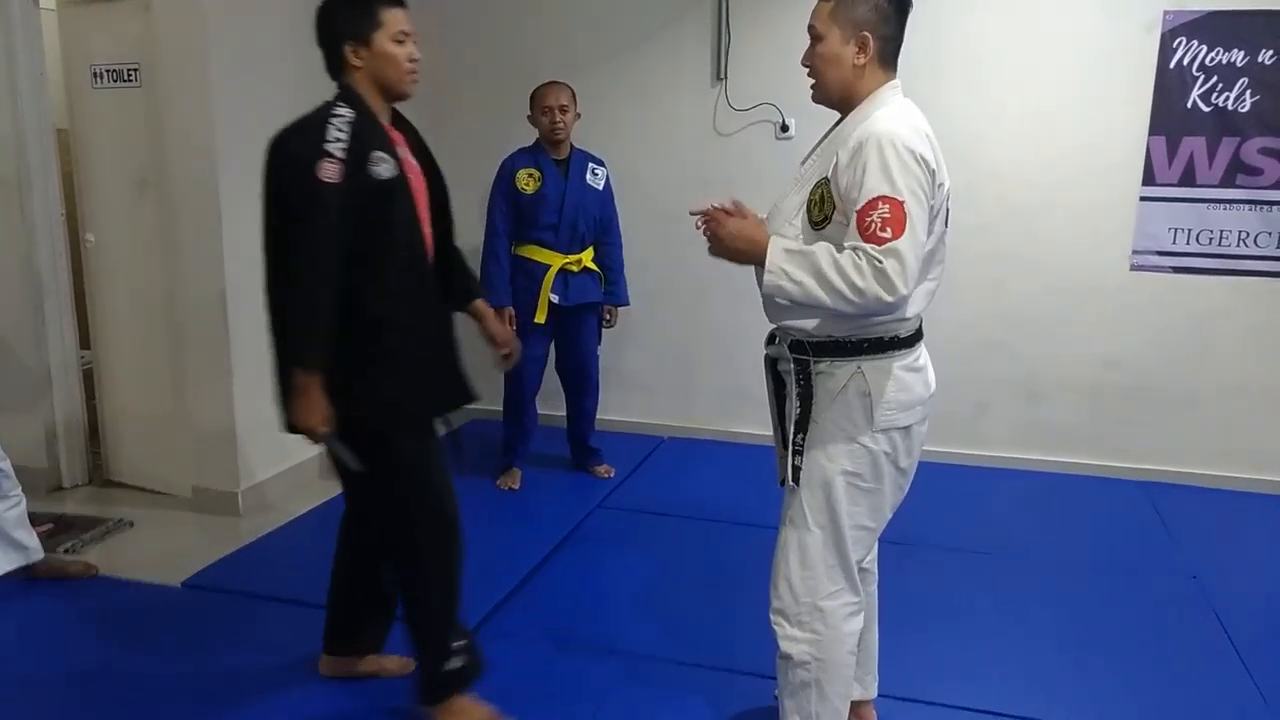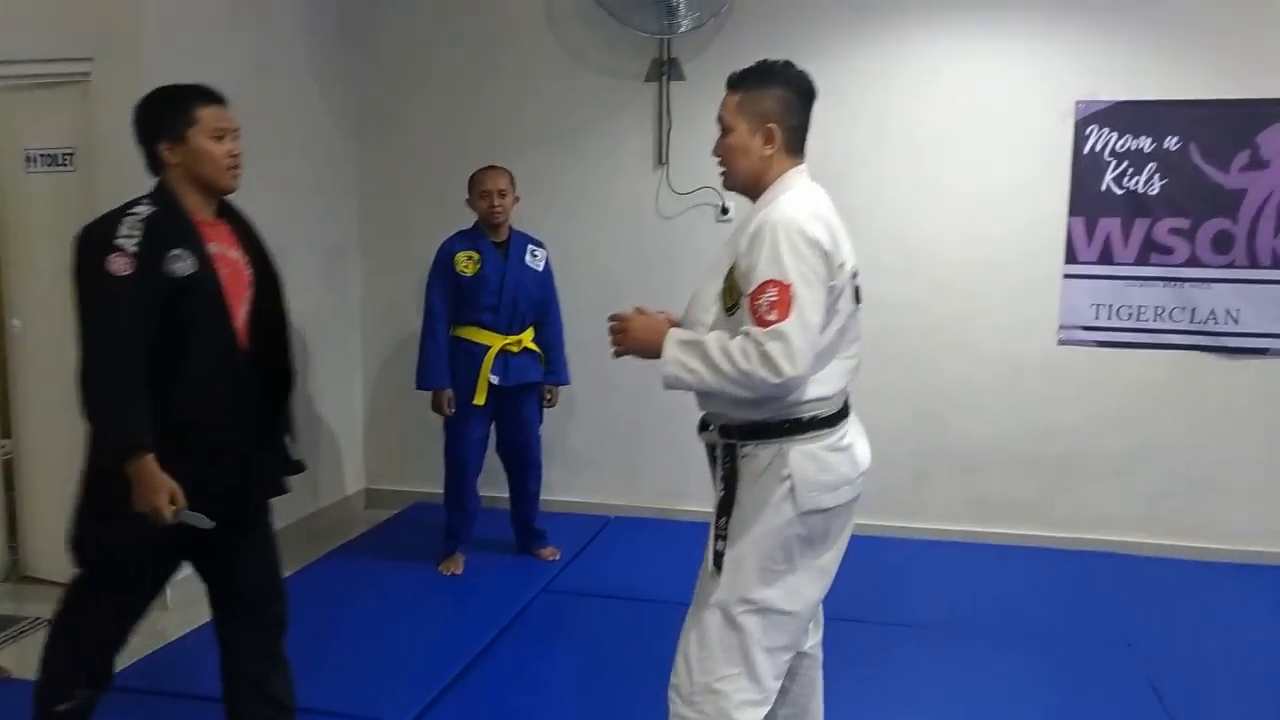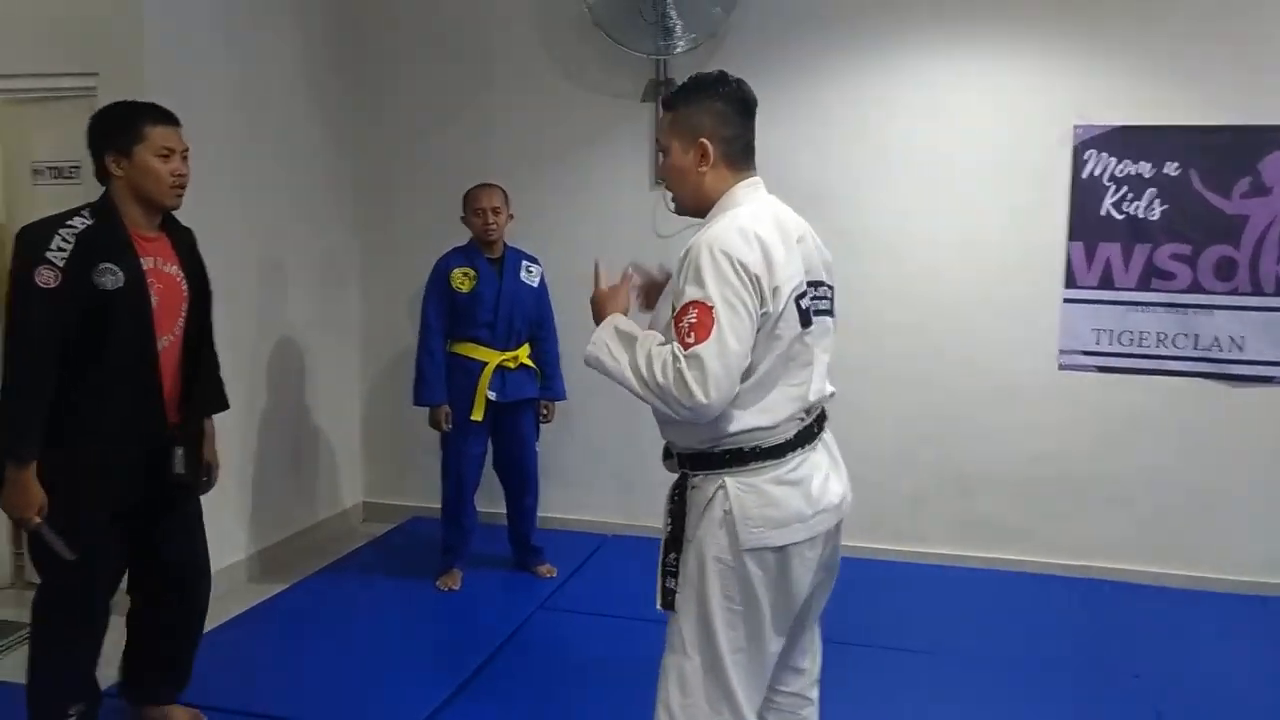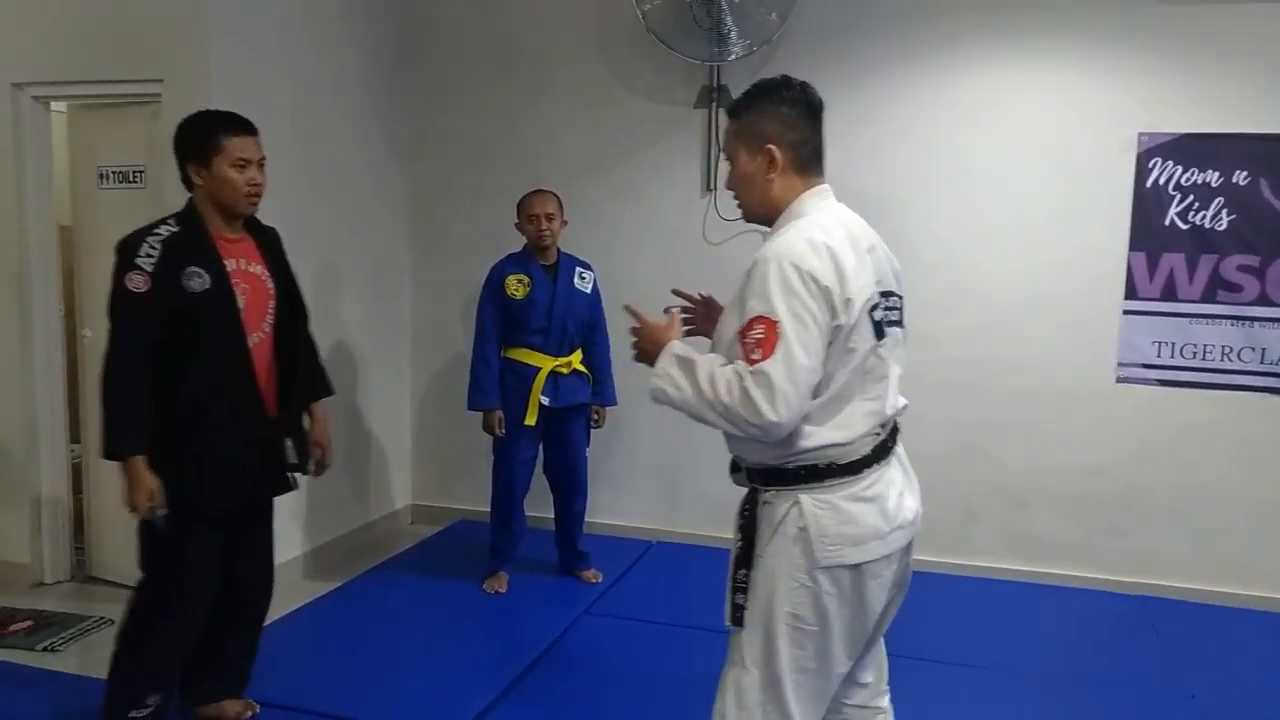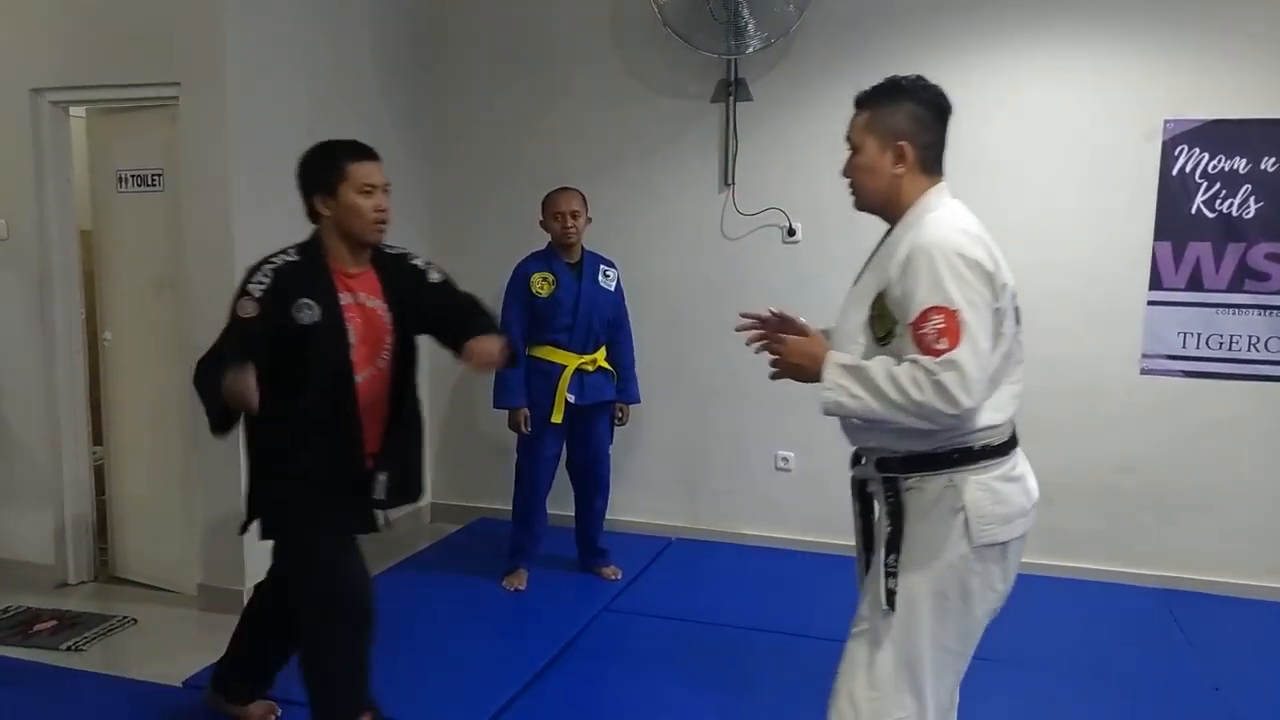
dt=0.4s
person 1, frame 1
left shoulder: (887, 137)
right shoulder: (861, 130)
left elbow: (881, 277)
left wrist: (764, 252)
right wrist: (759, 235)
left hip: (856, 386)
right hip: (841, 377)
left knee: (814, 580)
right knee: (843, 560)
person 1, frame 2
left shoulder: (786, 224)
right shoulder: (788, 214)
left elbow: (773, 361)
left wrist: (666, 344)
right wrist: (680, 328)
left hip: (786, 467)
right hip: (796, 457)
right knee: (786, 639)
person 1, frame 3
left shoulder: (720, 244)
right shoulder: (793, 230)
left elbow: (695, 387)
left wrist: (614, 329)
right wrist: (677, 307)
left hip: (747, 501)
right hip: (805, 480)
person 1, frame 4
left shoulder: (791, 256)
right shoulder: (860, 239)
left elbow: (765, 405)
left wrist: (670, 356)
right wrist: (734, 328)
left hip: (820, 516)
right hip: (876, 496)
person 1, frame 5
left shoulder: (940, 247)
right shoulder: (919, 237)
left elbow: (948, 391)
left wrist: (826, 368)
right wrist: (820, 341)
left hip: (952, 503)
right hip: (934, 493)
person 2, frame 1
left shoulder: (396, 133)
right shoulder: (327, 140)
left elbow: (427, 242)
right elbow: (304, 270)
left wrist: (478, 306)
right wrist: (306, 380)
left hip: (394, 360)
right hip: (363, 372)
left knee: (379, 515)
right knee: (424, 524)
left ankle: (349, 645)
person 2, frame 2
left shoulder: (236, 230)
right shoulder: (128, 237)
right elbow: (112, 364)
left wrist: (265, 441)
right wrist: (141, 466)
left hip: (230, 459)
right hip: (162, 467)
left knee: (256, 599)
right knee: (107, 598)
person 2, frame 3
left shoulder: (181, 242)
right shoulder: (62, 244)
left wrist: (204, 431)
left hip: (165, 459)
right hip: (88, 465)
left knee: (182, 584)
right knee: (75, 603)
person 2, frame 4
left shoulder: (265, 242)
right shoulder: (158, 252)
left elbow: (292, 334)
right elbow: (129, 364)
left wrist: (313, 410)
right wrist: (134, 461)
left hip: (256, 451)
right hip: (191, 460)
left knee: (247, 586)
right knee: (175, 593)
person 2, frame 5
left shoulder: (402, 272)
right shoulder: (280, 280)
left elbow: (462, 315)
right elbow: (222, 362)
left wrist: (487, 339)
right wrist: (231, 385)
left hip: (360, 475)
right hip: (301, 477)
left knee: (295, 587)
right knee: (343, 602)
person 3, frame 1
left shoulder: (595, 170)
right shoulder: (515, 168)
left elbow: (609, 238)
right elbow: (497, 238)
left wrist: (612, 294)
right wrist: (499, 297)
left hip: (581, 290)
right hip: (529, 289)
left knee: (583, 378)
right knee: (522, 381)
left ankle: (586, 453)
right ankle: (512, 462)
person 3, frame 2
left shoulder: (534, 252)
right shoulder: (454, 250)
left elbow: (549, 319)
right elbow: (437, 321)
left wrist: (553, 375)
right wrist: (438, 381)
left hip: (522, 370)
right hip: (470, 370)
left knee: (526, 458)
right knee: (463, 461)
left ankle: (531, 536)
right ankle: (455, 546)
person 3, frame 3
left shoulder: (529, 268)
right shoulder: (449, 267)
left elbow: (544, 334)
right elbow: (433, 337)
left wrist: (549, 390)
right wrist: (435, 397)
left hip: (518, 386)
right hip: (466, 386)
left knee: (523, 474)
right knee: (460, 476)
left ankle: (528, 553)
right ankle: (453, 561)
person 3, frame 4
left shoulder: (582, 274)
right shoulder: (504, 273)
left elbow: (597, 340)
right elbow: (487, 343)
left wrist: (601, 395)
right wrist: (489, 402)
left hip: (570, 391)
right hip: (519, 391)
left knee: (572, 480)
right knee: (510, 481)
left ankle: (574, 558)
right ankle: (499, 565)
person 3, frame 5
left shoulder: (606, 272)
right shoulder: (529, 271)
left elbow: (620, 337)
right elbow: (513, 341)
left wrist: (624, 393)
right wrist: (515, 400)
left hip: (594, 390)
right hip: (544, 388)
left knee: (594, 477)
right knee: (533, 478)
left ankle: (593, 555)
right ankle: (519, 561)
